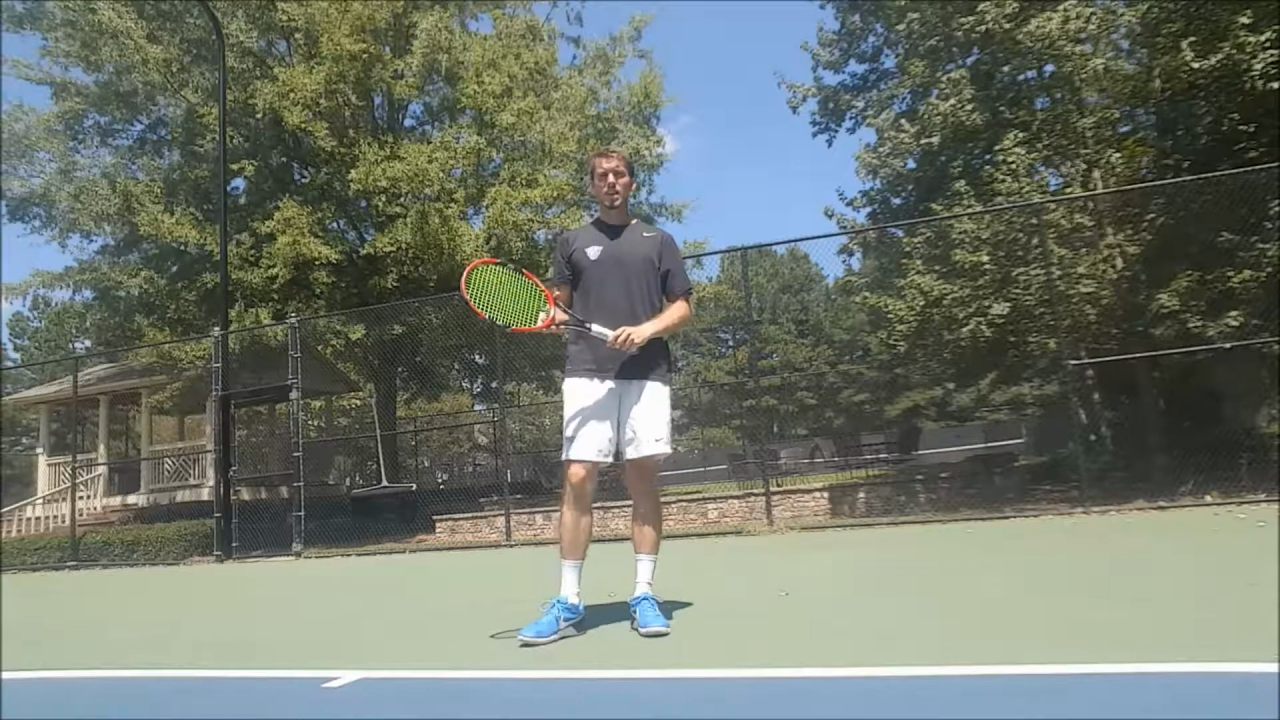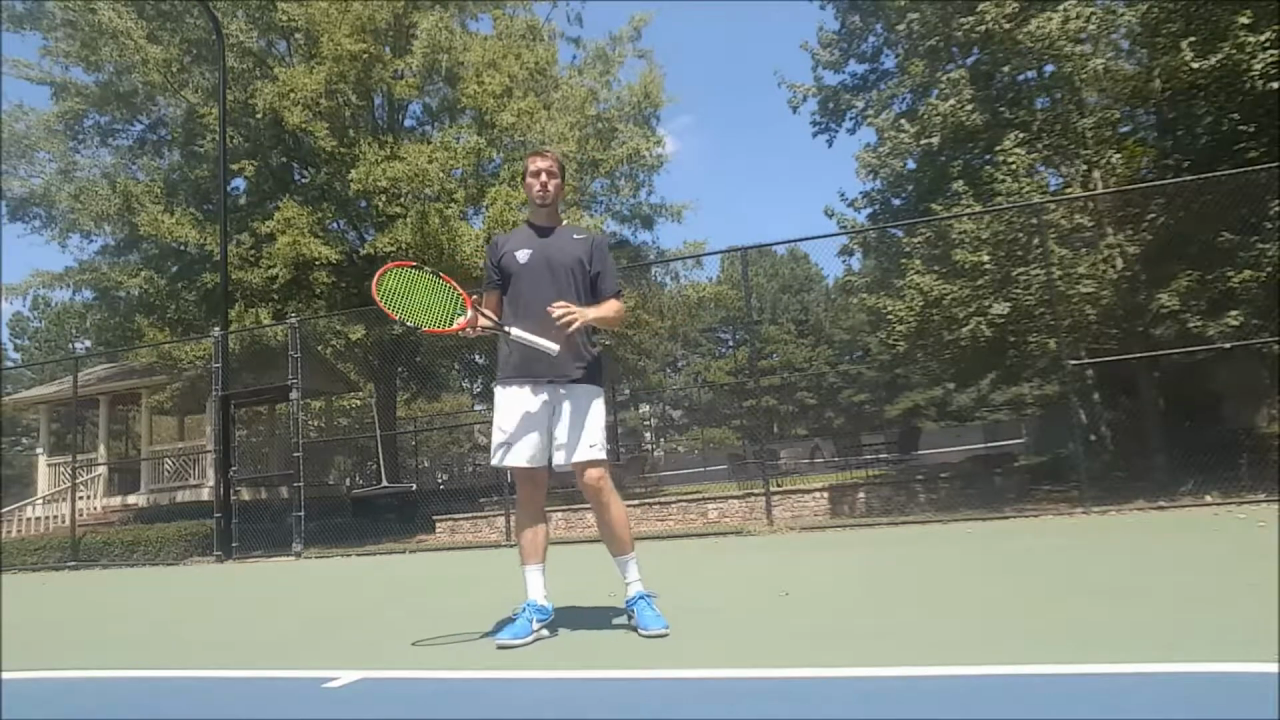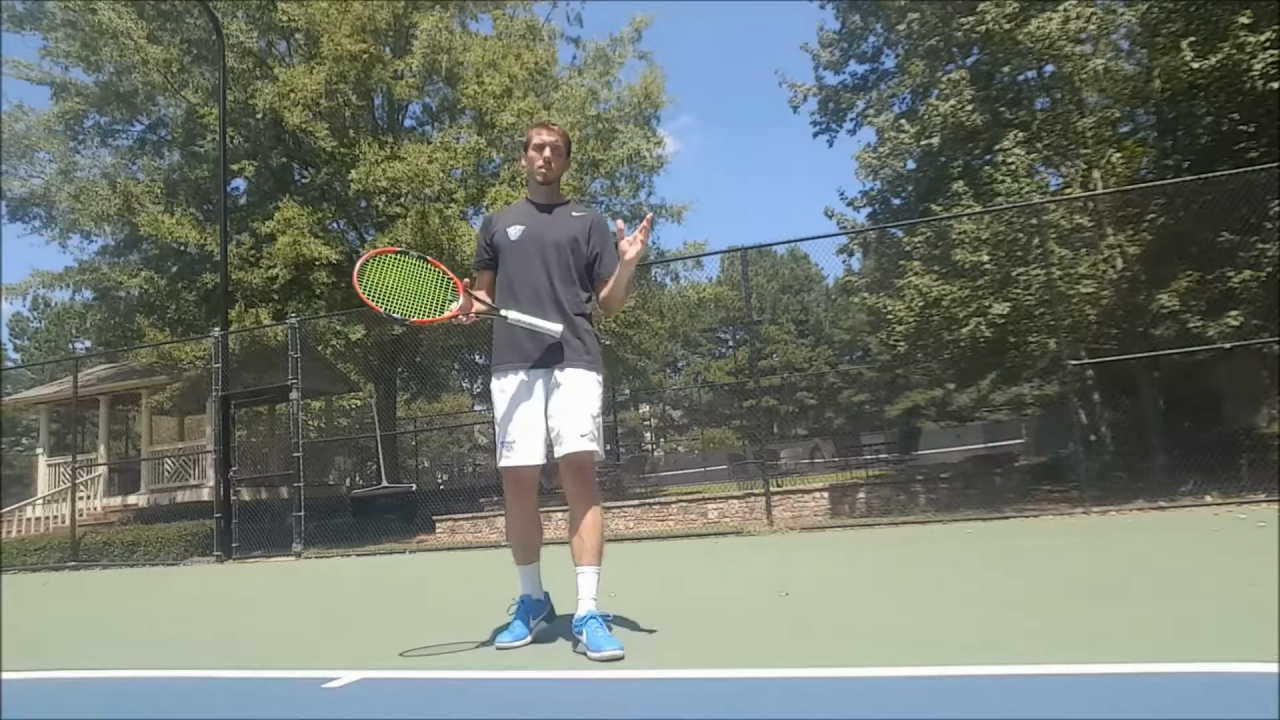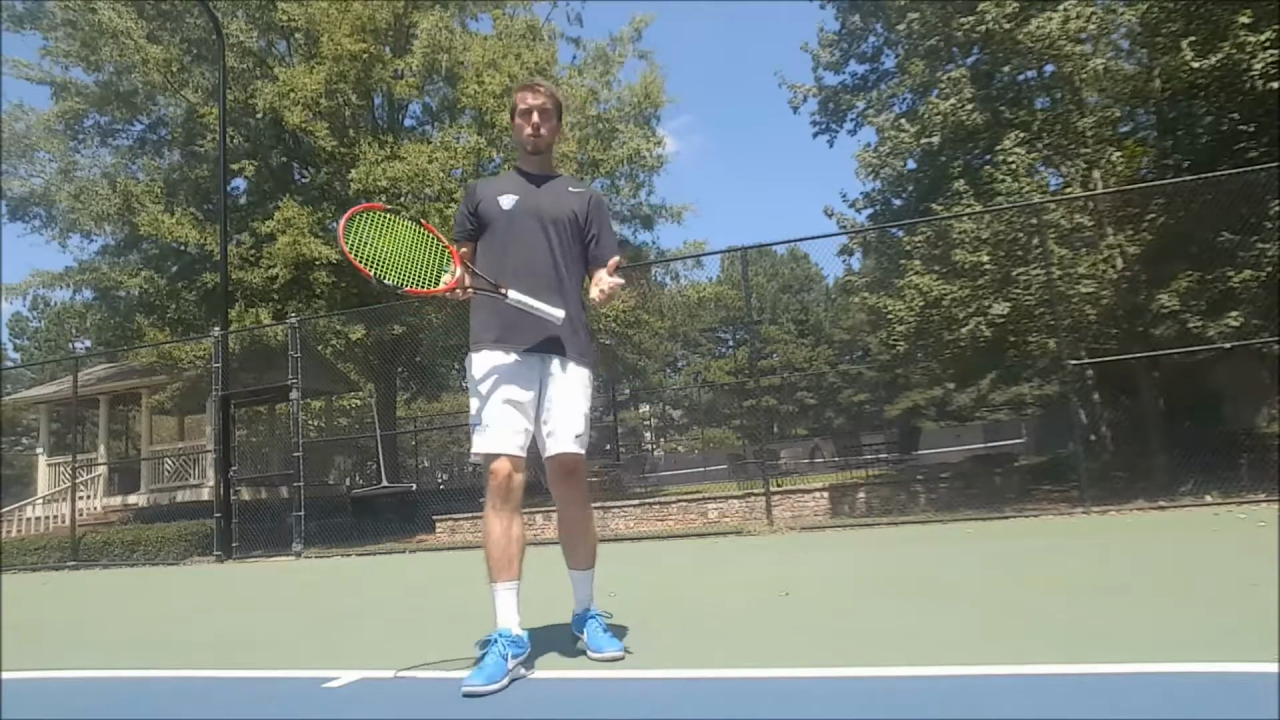
dt=1s
person 1, frame 1
left shoulder: (658, 241)
right shoulder: (572, 242)
left elbow: (682, 307)
right elbow: (560, 305)
left wrist: (646, 329)
right wrist: (552, 318)
left hip: (646, 375)
right hip: (587, 375)
left knee: (643, 479)
right knee: (578, 480)
left ankle: (644, 595)
right ankle: (567, 601)
person 1, frame 2
left shoulder: (588, 243)
right shoulder: (503, 245)
left elbow: (616, 310)
right elbow: (491, 309)
left wrist: (585, 314)
right wrist: (476, 322)
left hip: (578, 379)
right hip: (518, 381)
left knee: (594, 480)
right knee: (529, 487)
left ankle: (636, 593)
right ankle: (536, 606)
person 1, frame 3
left shoulder: (589, 222)
right shoulder: (497, 224)
left elbow: (609, 303)
right elbow: (484, 292)
left wrist: (627, 265)
right wrist: (468, 306)
left hip: (574, 362)
right hip: (513, 366)
left knee: (579, 475)
right knee: (518, 483)
left ankle: (587, 614)
right ankle: (532, 600)
person 1, frame 4
left shoulder: (585, 198)
right shoulder: (482, 193)
left elbow: (600, 278)
right elbow: (459, 266)
left wrist: (604, 288)
right wrist: (457, 281)
left hip: (567, 353)
right hip: (497, 351)
left knee: (569, 478)
right knee: (503, 479)
left ankle: (585, 614)
right ankle: (508, 636)
